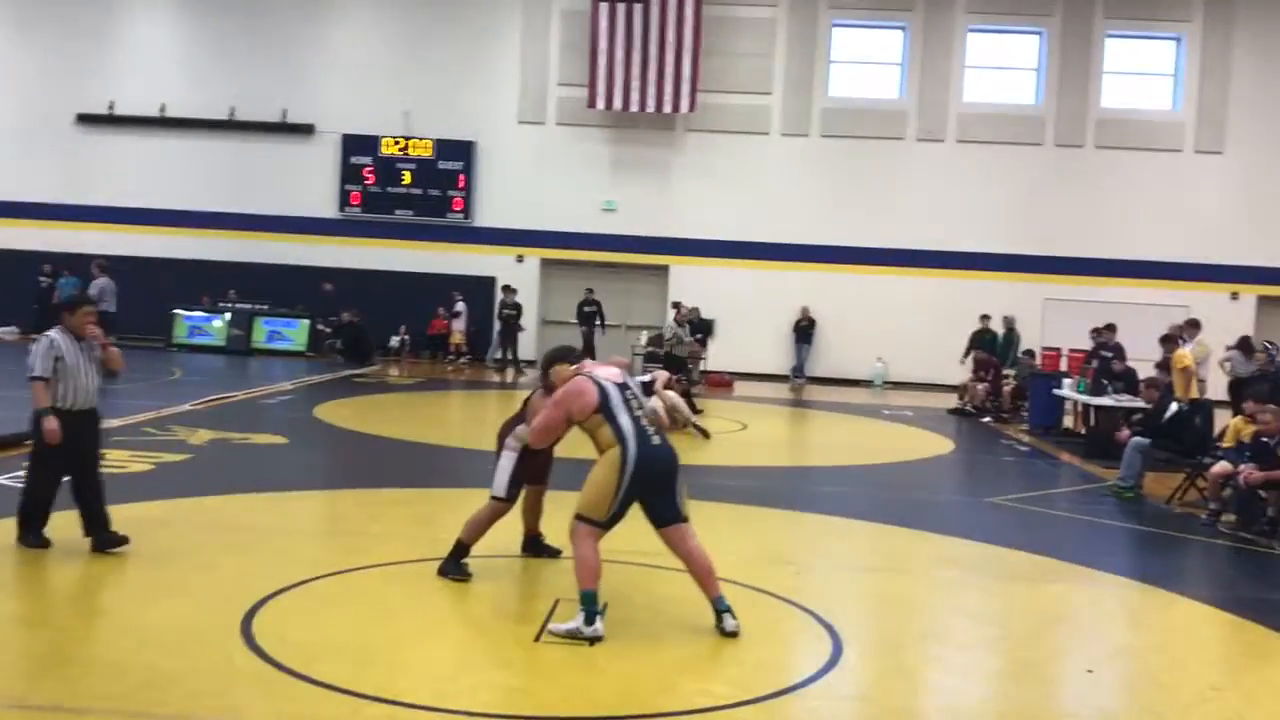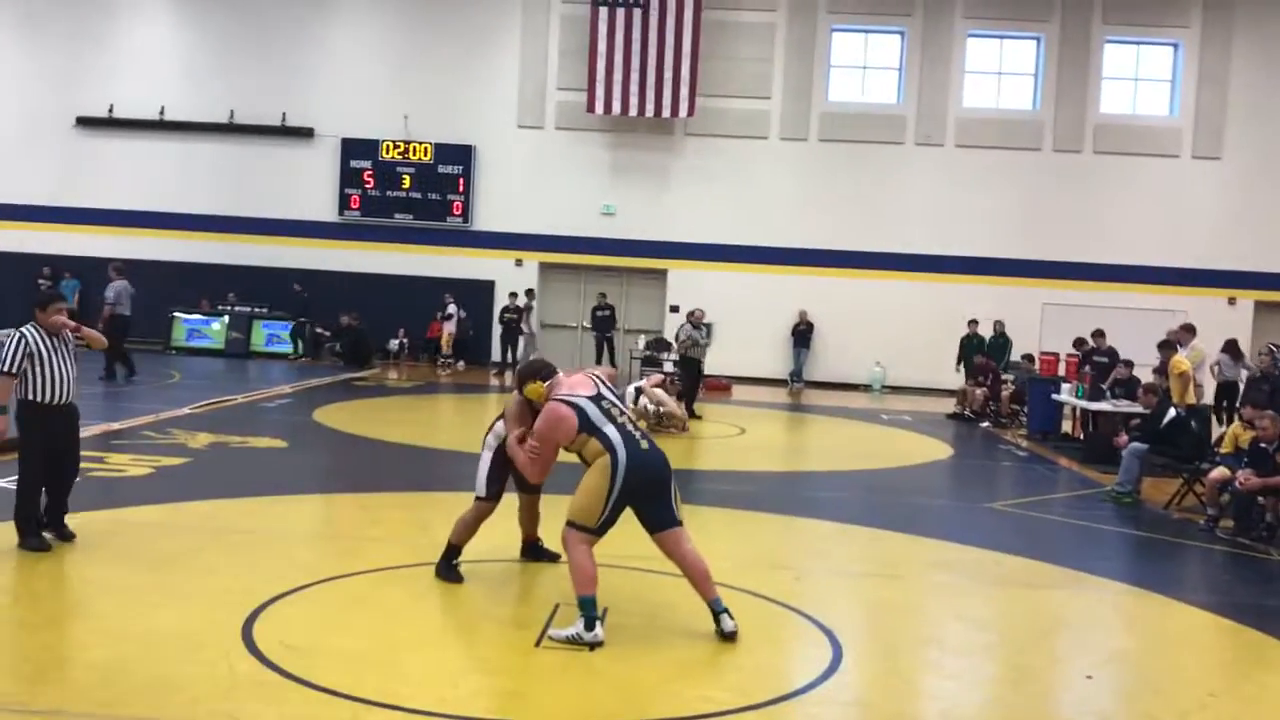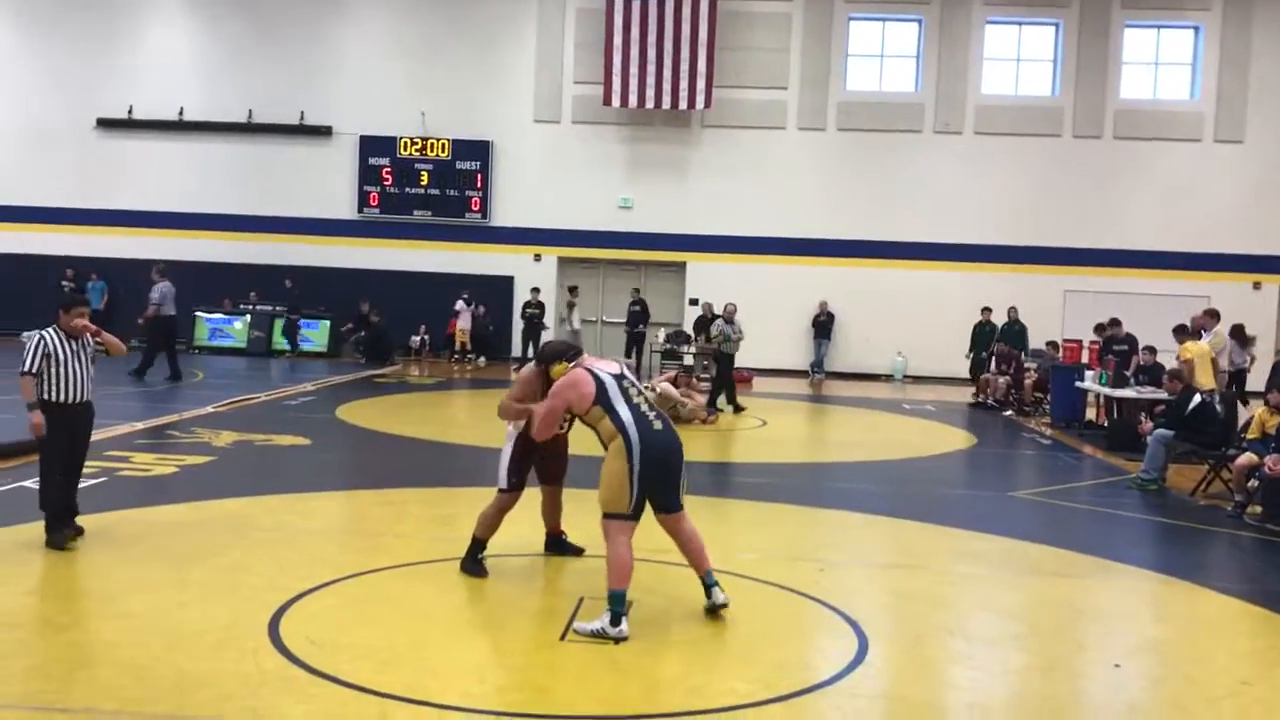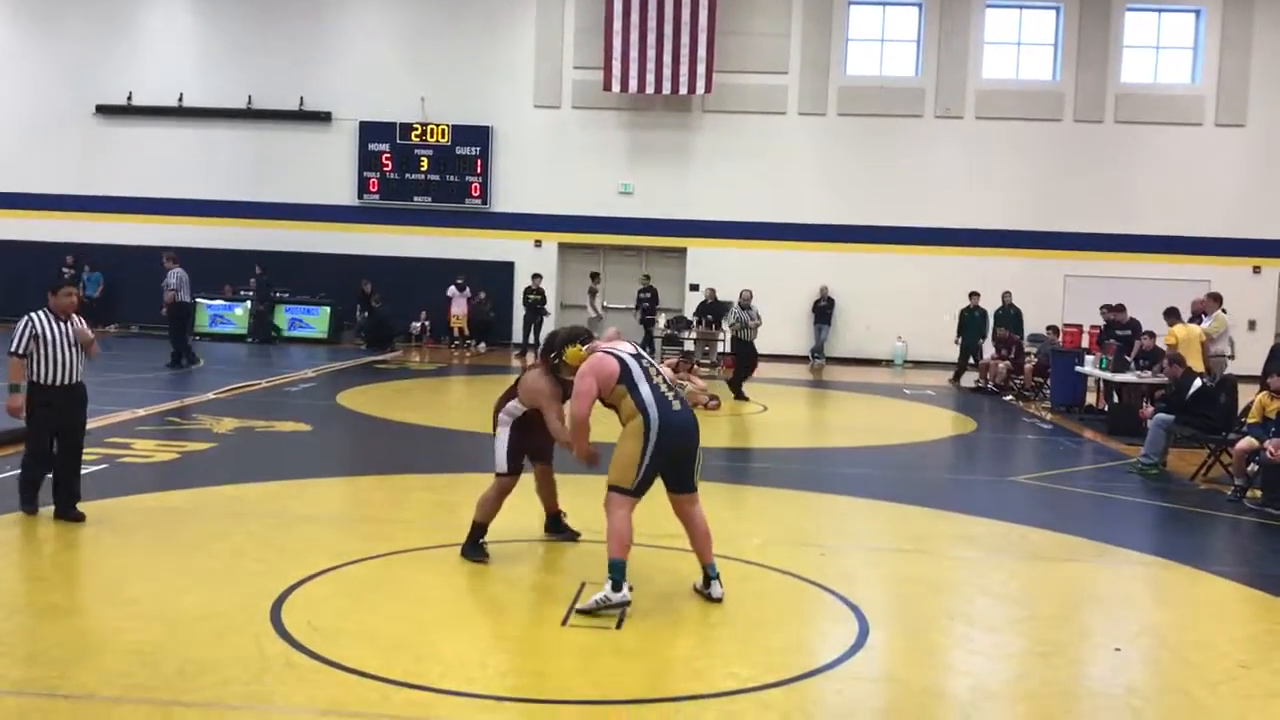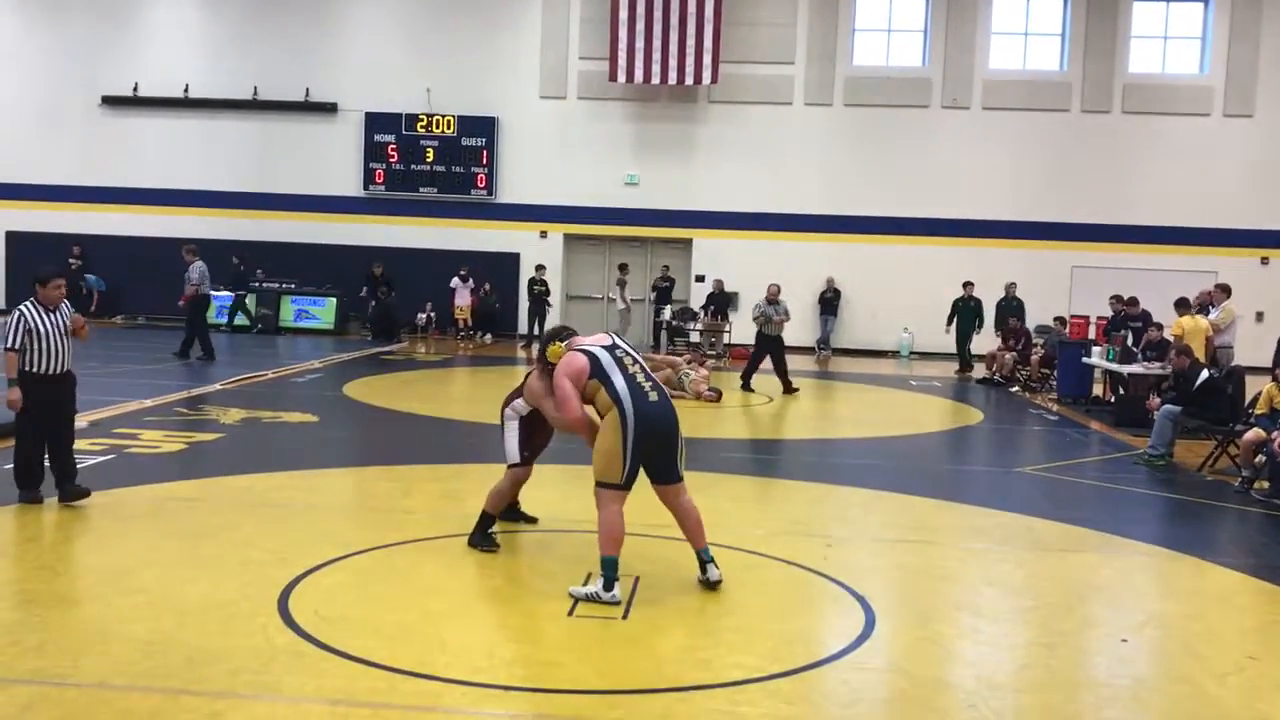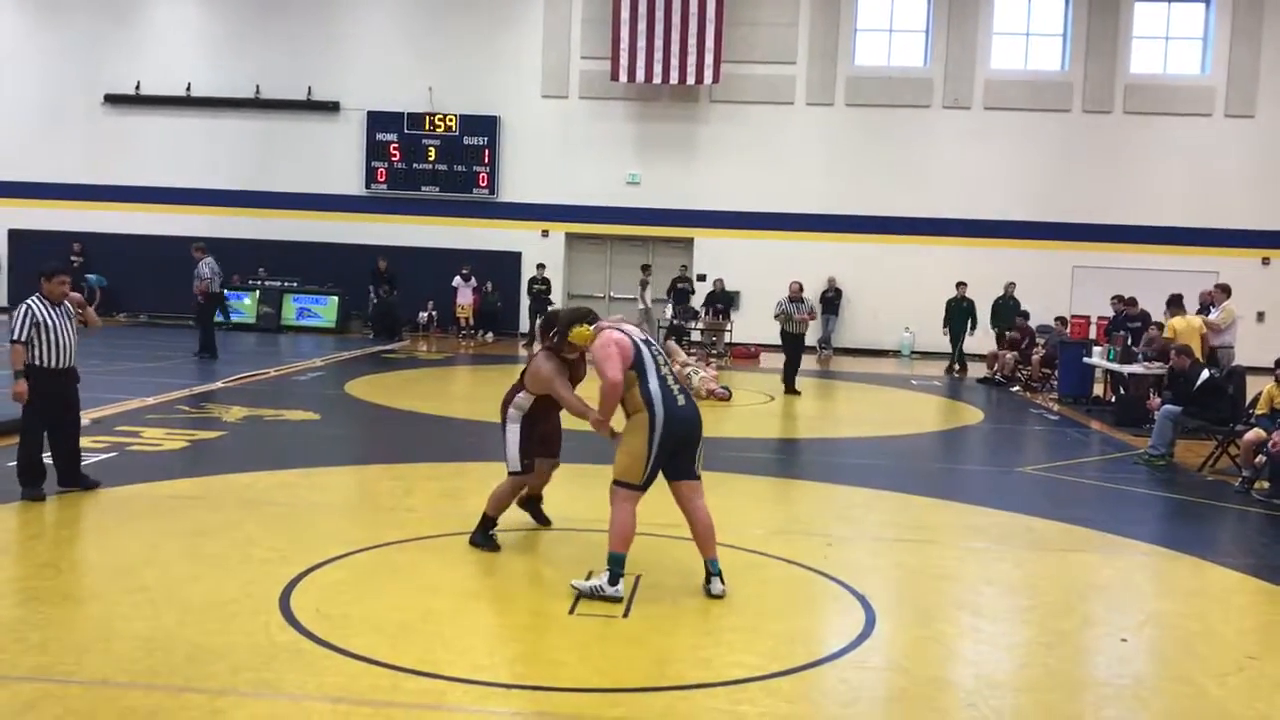
dt=0.4s
person 1, frame 1
left shoulder: (572, 390)
right shoulder: (614, 371)
left elbow: (536, 439)
left wrist: (548, 411)
left hip: (627, 458)
right hip: (663, 454)
left knee: (584, 533)
right knee: (683, 538)
left ankle: (589, 620)
right ankle: (724, 614)
person 1, frame 2
left shoulder: (551, 415)
right shoulder: (589, 377)
left elbow: (535, 474)
right elbow: (609, 373)
left wrist: (512, 444)
left hip: (617, 466)
right hip: (654, 460)
left knee: (576, 540)
right knee: (679, 544)
left ankle: (589, 626)
right ankle: (722, 616)
person 1, frame 3
left shoulder: (569, 383)
right shoulder: (615, 364)
left elbow: (540, 433)
left wrist: (539, 411)
left hip: (632, 447)
right hip: (668, 439)
left knee: (618, 532)
right knee: (677, 520)
left ankle: (615, 620)
right ankle: (713, 590)
person 1, frame 4
left shoulder: (590, 366)
right shoulder: (625, 346)
left elbow: (579, 415)
left wrist: (581, 448)
left hip: (650, 426)
right hip: (685, 421)
left knee: (618, 504)
right knee: (688, 504)
left ankle: (616, 587)
right ankle: (712, 581)
person 1, frame 5
left shoulder: (566, 365)
right shoulder: (609, 337)
left elbow: (572, 416)
left wrist: (590, 433)
left hip: (628, 418)
right hip: (664, 411)
left knee: (609, 500)
right knee: (676, 495)
left ankle: (608, 585)
right ankle: (708, 566)
person 1, frame 6
left shoulder: (604, 342)
right shoulder: (626, 330)
left elbow: (613, 379)
left wrist: (602, 418)
left hip: (653, 420)
right hip: (688, 414)
left knee: (623, 497)
right knee: (693, 499)
left ankle: (612, 580)
right ankle: (714, 577)
person 2, frame 1
left shoulder: (93, 341)
right shoulder: (50, 342)
left elbow: (117, 366)
right elbow: (38, 381)
left wrist: (104, 344)
right wrist: (46, 416)
left hip: (86, 418)
right hip: (58, 419)
left knee: (89, 476)
right knee: (44, 476)
left ankle: (100, 533)
right ankle: (29, 529)
person 2, frame 2
left shoulder: (67, 335)
right shoulder: (23, 338)
left elbow: (102, 343)
left wrist: (76, 327)
left hip: (65, 411)
right hip: (35, 414)
left knee: (67, 469)
right knee: (33, 475)
left ankle: (55, 520)
right ankle: (29, 532)
person 2, frame 3
left shoulder: (87, 339)
right shoulder: (43, 339)
left elbow: (120, 350)
right elbow: (27, 376)
left wrist: (96, 331)
right wrist: (33, 410)
left hip: (81, 411)
right hip: (53, 412)
left knee: (73, 469)
right knee: (52, 471)
left ankle: (66, 519)
right ankle: (55, 529)
person 2, frame 4
left shoulder: (78, 322)
right shoulder: (32, 322)
left elbow: (93, 354)
right elbow: (16, 358)
left wrist: (89, 340)
right wrist: (14, 392)
left hip: (74, 393)
right hip: (42, 395)
left knee: (71, 451)
right knee: (39, 450)
left ankle: (67, 504)
right ankle: (28, 497)
person 2, frame 5
left shoulder: (65, 307)
right shoulder: (23, 314)
left elbow: (81, 336)
right elbow: (12, 352)
left wrist: (81, 327)
right wrist: (13, 386)
left hip: (63, 381)
right hip: (34, 384)
left knee: (64, 435)
right knee: (31, 438)
left ankle: (67, 486)
right ankle: (28, 487)
person 2, frame 6
left shoulder: (67, 305)
right shoulder: (29, 308)
left elbow: (95, 324)
right elbow: (17, 345)
left wrist: (82, 304)
right wrist: (19, 378)
left hip: (66, 375)
right hip: (40, 378)
left knee: (69, 427)
right knee: (33, 432)
left ankle: (71, 476)
right ankle: (31, 484)
person 3, frame 1
right shoulder: (544, 401)
right hip: (517, 444)
left knee: (537, 490)
right knee: (499, 505)
left ankle: (532, 541)
right ankle: (453, 560)
person 3, frame 2
right shoulder: (519, 403)
right hip: (501, 445)
left knee: (531, 499)
right knee: (484, 507)
left ankle: (531, 546)
right ankle: (447, 561)
person 3, frame 3
right shoulder: (532, 376)
right elbow: (504, 410)
left hip: (555, 438)
right hip: (523, 437)
left knee: (553, 491)
right knee: (506, 499)
left ankle: (554, 540)
right ankle: (472, 555)
person 3, frame 4
left shoulder: (571, 367)
right shoulder: (543, 382)
right elbow: (555, 427)
left hip: (539, 417)
right hip: (514, 420)
left knee: (544, 470)
right knee: (505, 482)
left ankle: (554, 521)
right ankle: (473, 540)
person 3, frame 5
right shoulder: (541, 384)
left hip: (539, 421)
right hip: (521, 418)
left knee: (523, 470)
right knee: (517, 473)
left ankle: (510, 508)
right ankle: (480, 532)
person 3, frame 6
left shoulder: (574, 351)
right shoulder: (547, 366)
right elbow: (569, 401)
right wrist: (593, 416)
left hip: (546, 412)
right hip: (521, 416)
left knee: (550, 463)
right knee: (519, 478)
left ankle: (531, 499)
right ankle: (482, 531)
